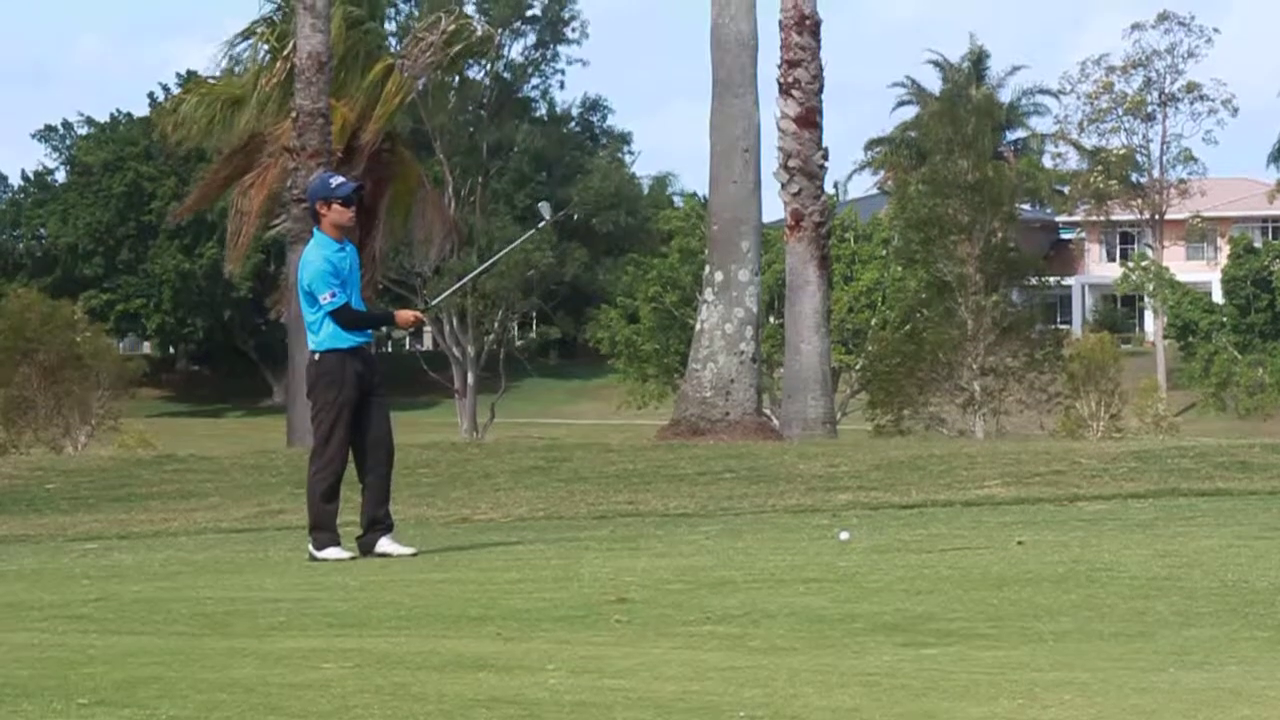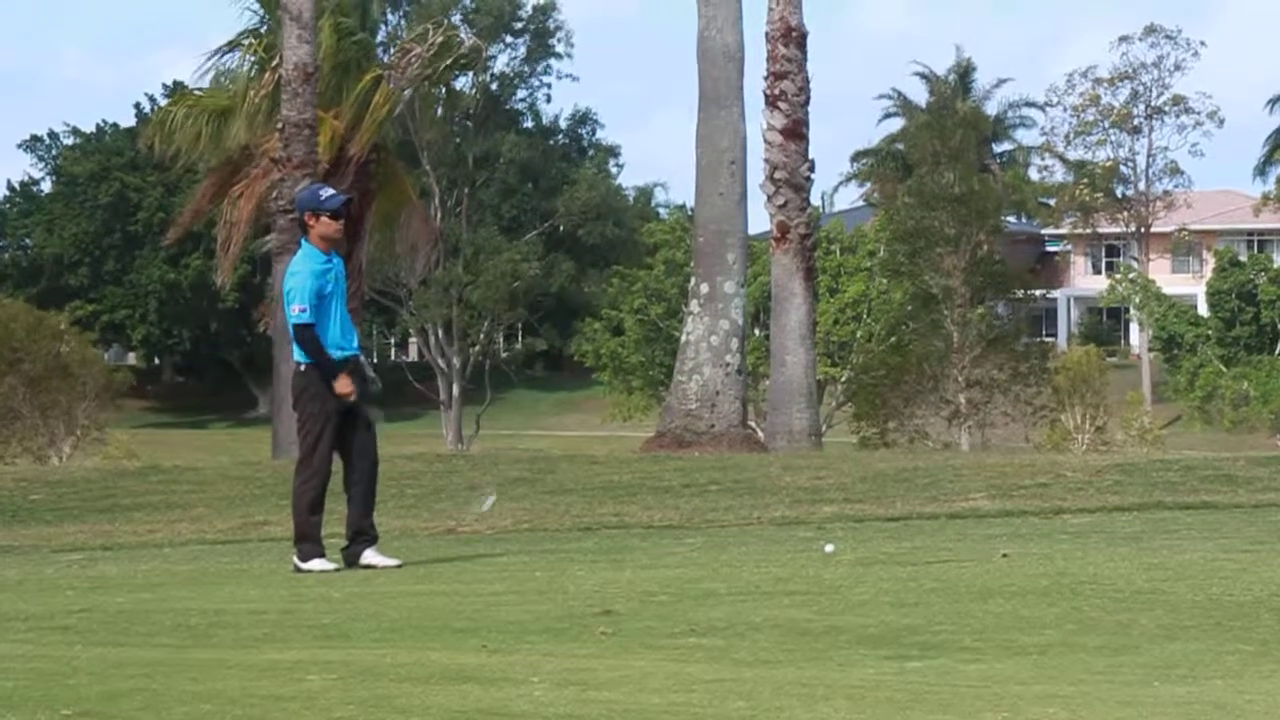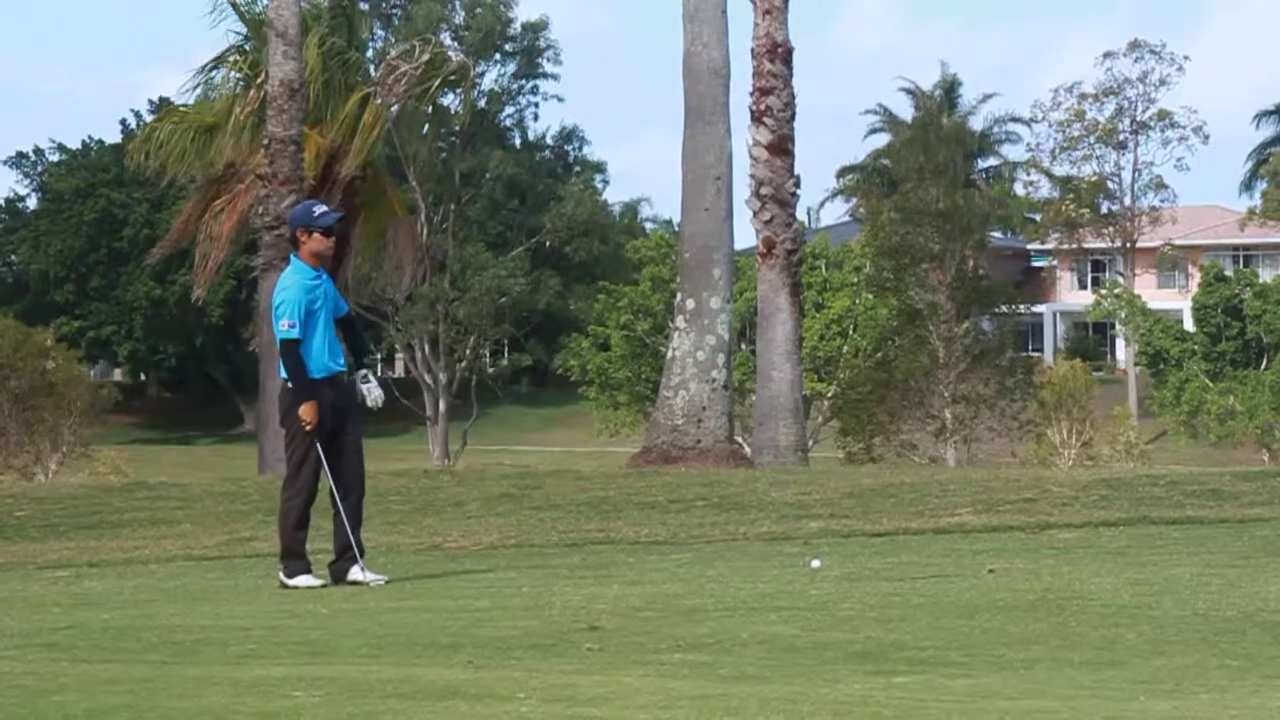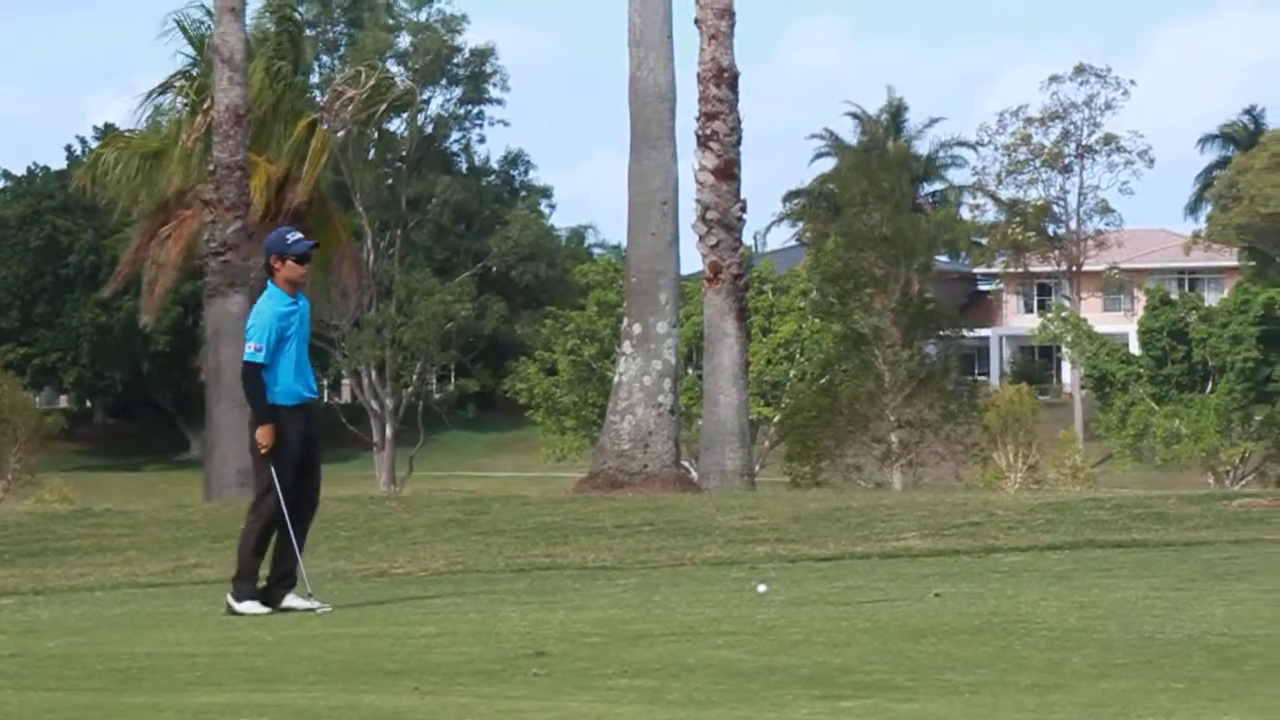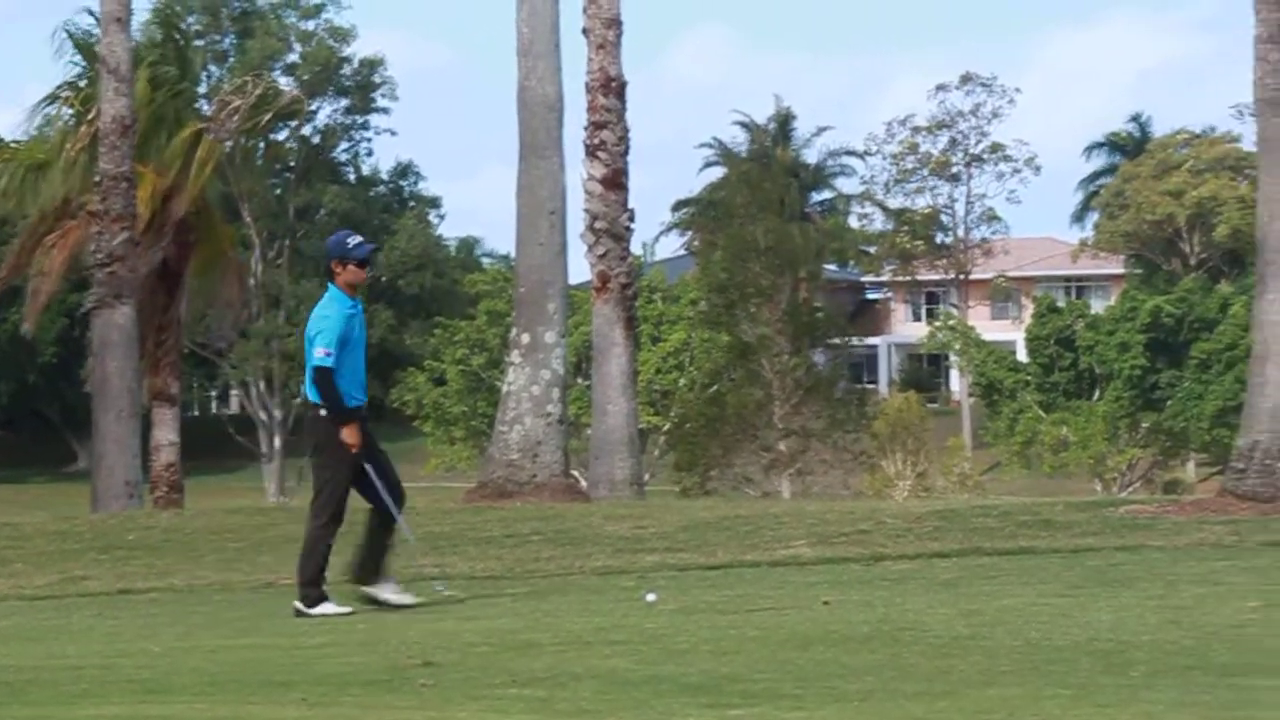
dt=1s
person 1, frame 1
left shoulder: (349, 250)
right shoulder: (318, 260)
right elbow: (344, 316)
left wrist: (389, 320)
right wrist: (393, 319)
left hip: (362, 357)
right hip: (332, 364)
left knee: (378, 449)
right knee: (331, 454)
left ankle: (376, 534)
right ankle: (322, 540)
person 1, frame 2
left shoulder: (335, 261)
right shoulder: (304, 271)
right elbow: (303, 334)
left wrist: (356, 360)
right wrist: (336, 376)
left hip: (347, 373)
right hip: (318, 377)
left knee: (363, 459)
right knee: (315, 465)
left ankle: (361, 545)
right ankle: (307, 551)
person 1, frame 3
left shoulder: (324, 279)
right shoulder: (293, 285)
left elbow: (346, 322)
right elbow: (288, 348)
left wrist: (362, 370)
right wrist: (306, 399)
left hip: (337, 387)
right hip: (306, 393)
left knee: (351, 478)
right knee: (302, 482)
left ankle: (347, 562)
right ankle: (293, 566)
person 1, frame 4
left shoulder: (302, 305)
right shoulder: (268, 310)
right elbow: (251, 372)
right wrist: (264, 422)
left hip: (304, 415)
right hip: (277, 419)
left knee: (303, 506)
right knee: (269, 507)
left ankle: (280, 589)
right ankle: (243, 591)
person 1, frame 5
left shoulder: (352, 307)
right shoulder: (331, 313)
right elbow: (321, 375)
right wrist: (345, 424)
left hip: (351, 418)
right hip: (332, 423)
left knee: (391, 498)
right knee: (328, 511)
left ankle: (371, 578)
right ankle: (310, 597)
